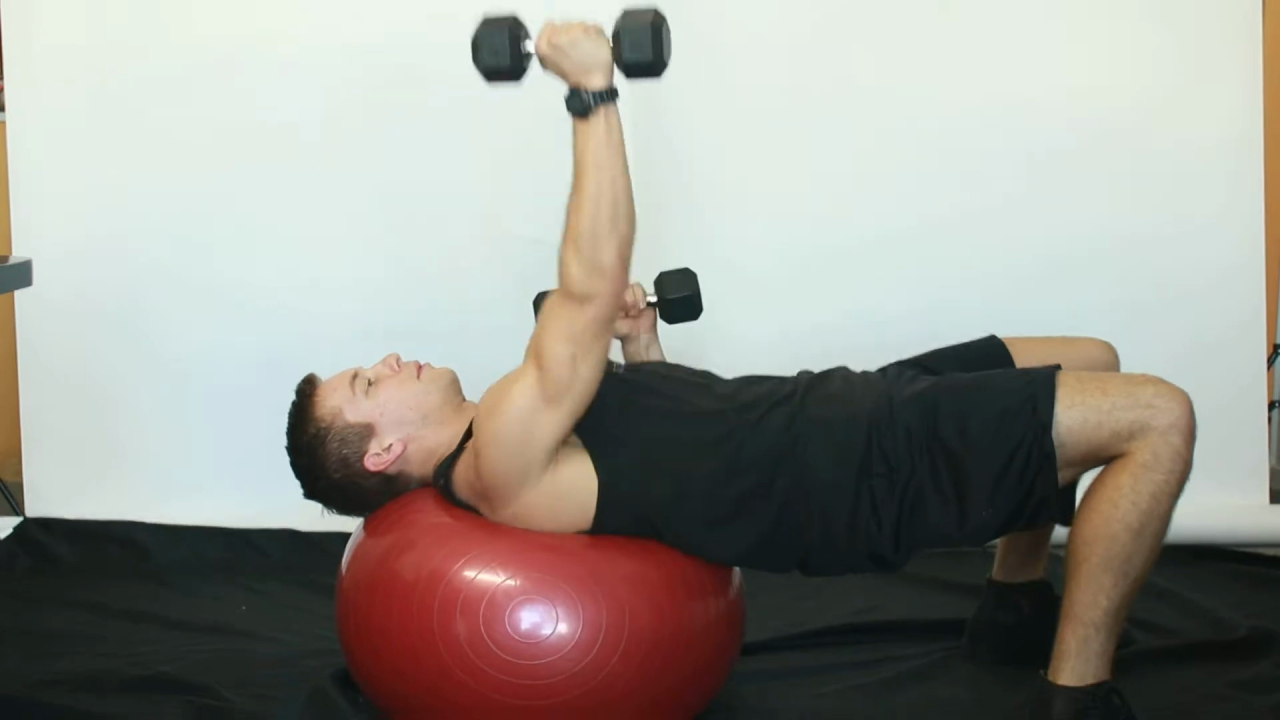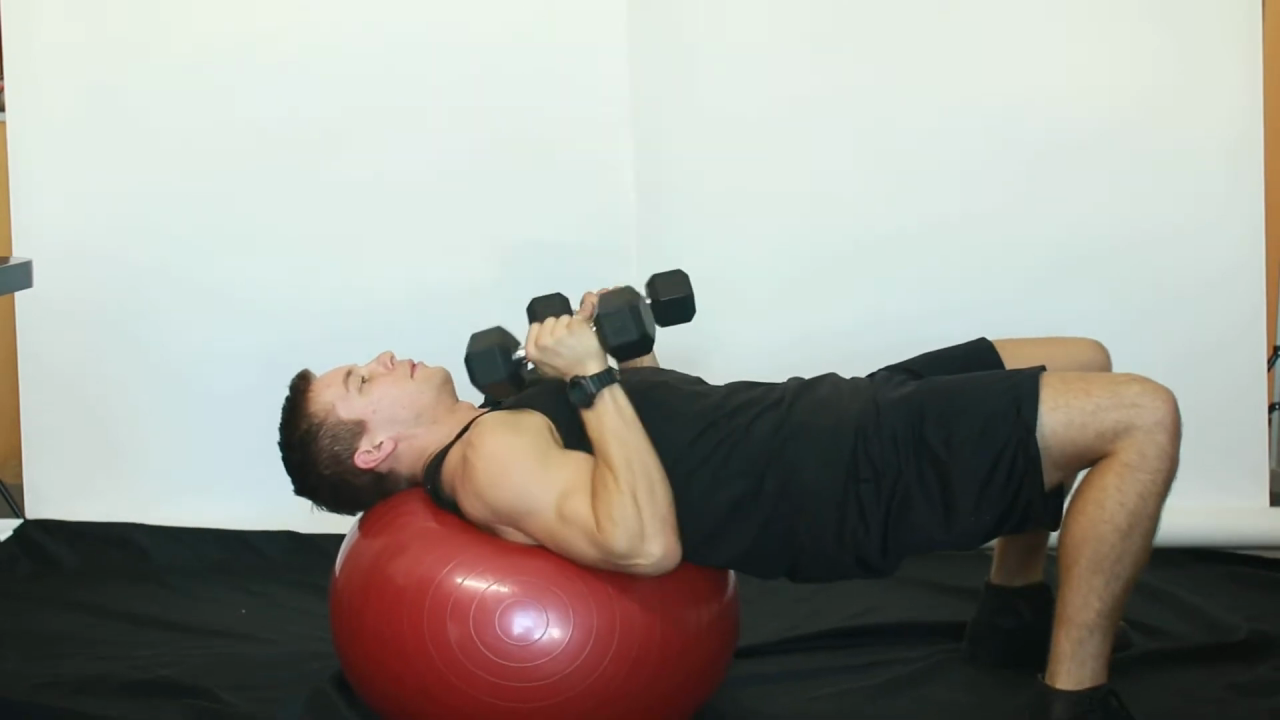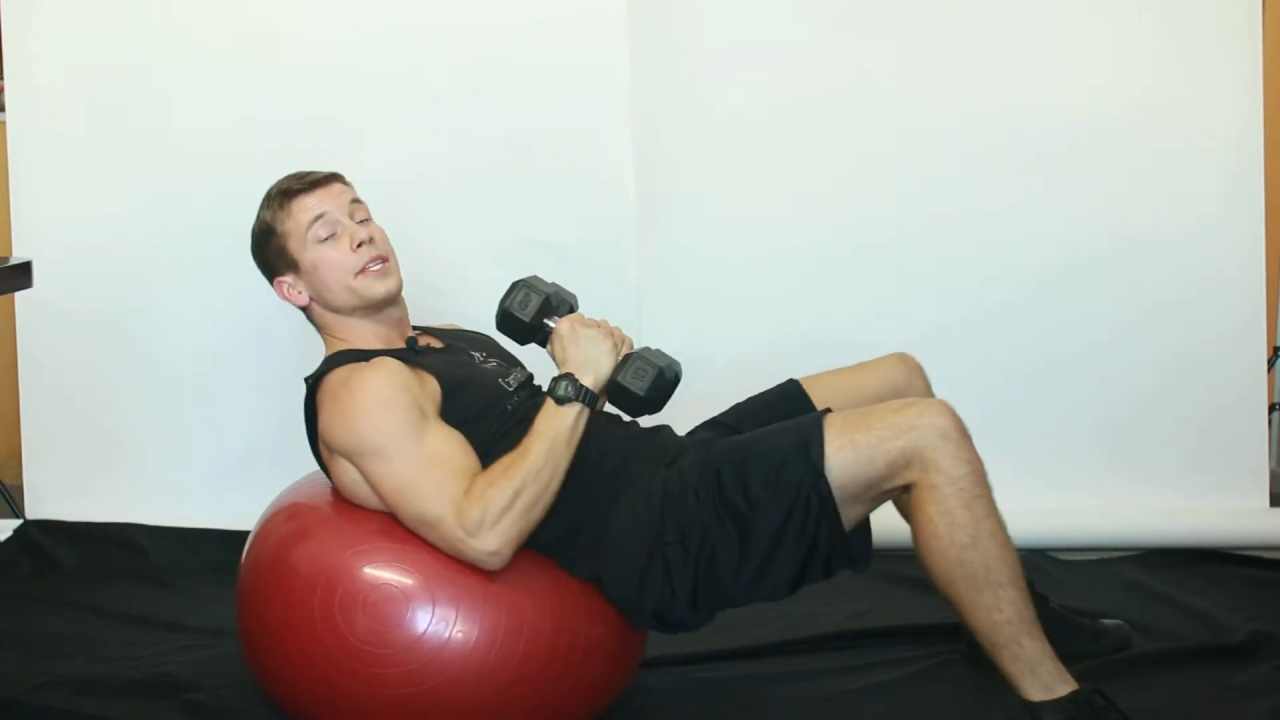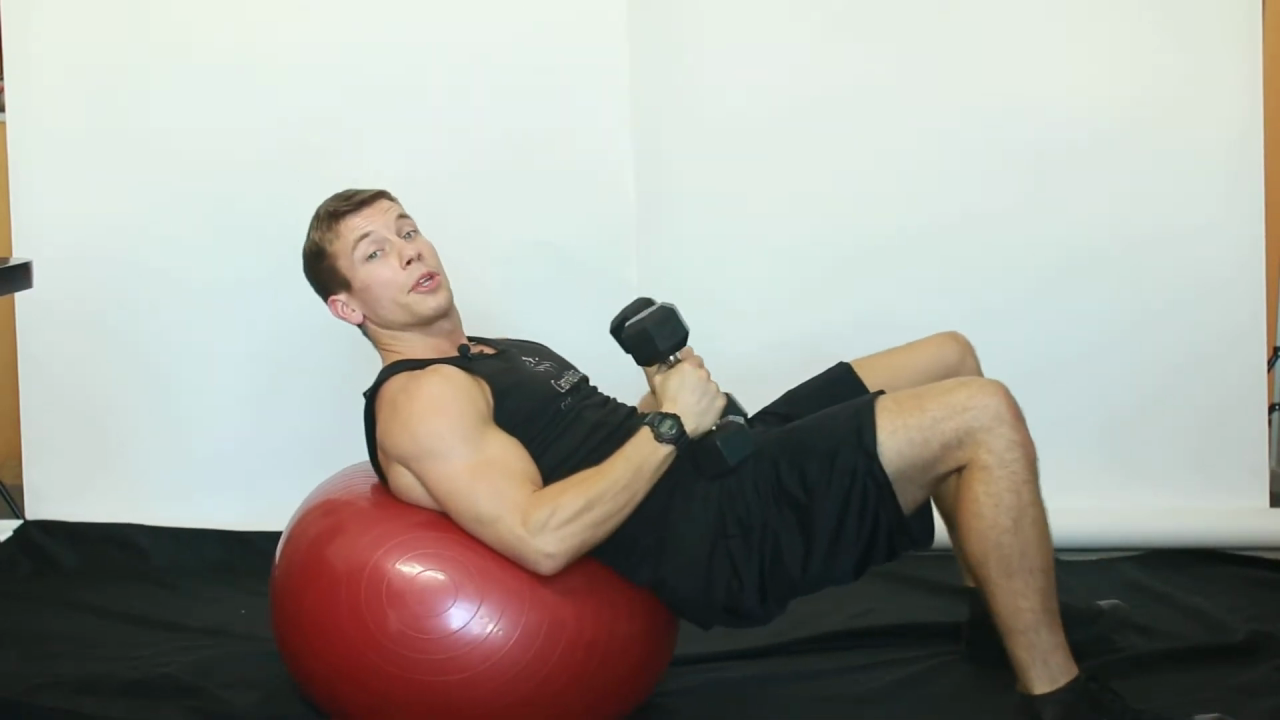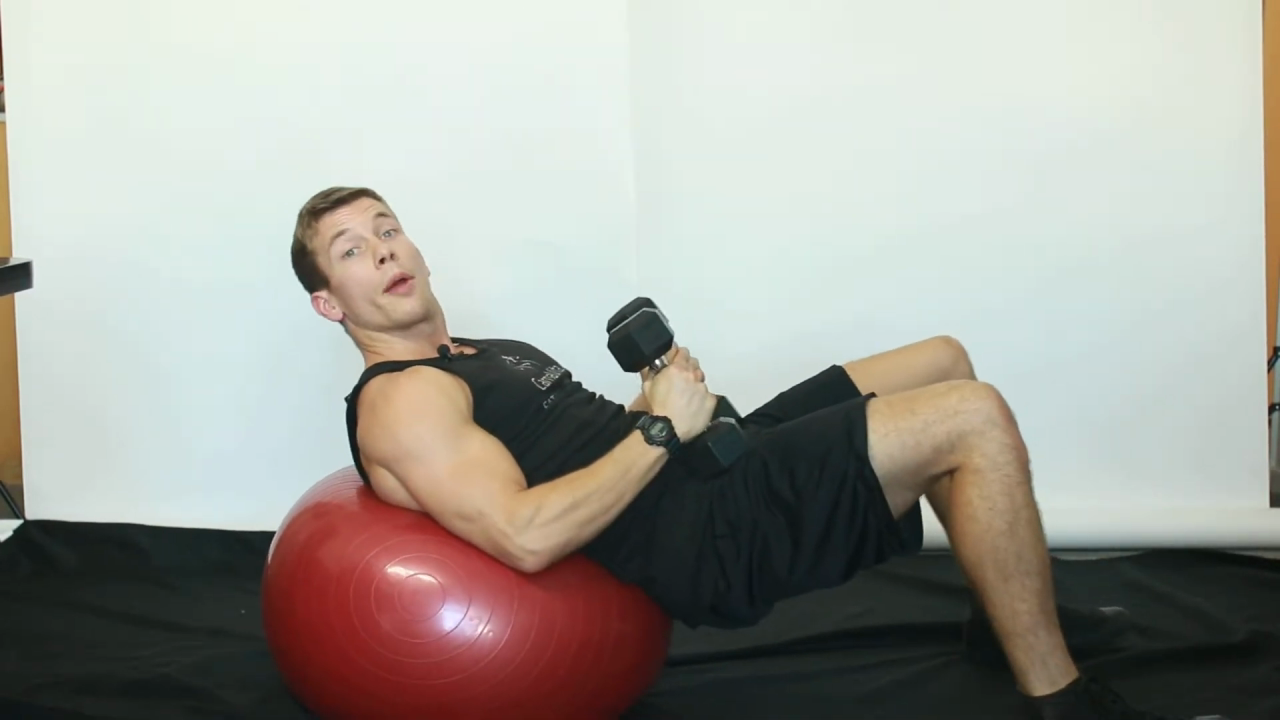
dt=1s
person 1, frame 1
left shoulder: (513, 429)
right shoulder: (503, 460)
right elbow: (595, 283)
left wrist: (638, 340)
right wrist: (592, 94)
left hip: (834, 418)
right hip: (855, 477)
left knee: (1090, 363)
right knee: (1156, 418)
left ankle: (1016, 606)
person 1, frame 2
left shoulder: (496, 427)
right shoulder: (487, 467)
right elbow: (648, 544)
left wrist: (615, 359)
right wrist: (594, 375)
left hip: (828, 421)
right hip: (843, 482)
left knee: (1083, 364)
right knee: (1141, 417)
left ankle: (1013, 610)
person 1, frame 3
left shoulder: (431, 347)
right shoulder: (361, 394)
right elbow: (485, 534)
left wrist: (592, 372)
right wrist: (575, 385)
left hip: (671, 468)
right hip: (665, 538)
left knee: (898, 378)
right knee: (927, 434)
left ankle: (1013, 611)
person 1, frame 4
left shoulder: (488, 357)
right shoulder: (420, 400)
right elbow: (545, 536)
left wrist: (656, 404)
right wrist: (668, 425)
left hip: (723, 471)
right hip: (717, 531)
left knee: (949, 357)
right knee: (984, 414)
left ankle: (1003, 609)
person 1, frame 5
left shoulder: (476, 358)
right shoulder: (401, 400)
right elbow: (529, 535)
left wrist: (652, 401)
right wrist: (660, 429)
left hip: (712, 472)
right hip: (707, 533)
left knee: (943, 361)
right knee: (975, 421)
left ankle: (1010, 614)
